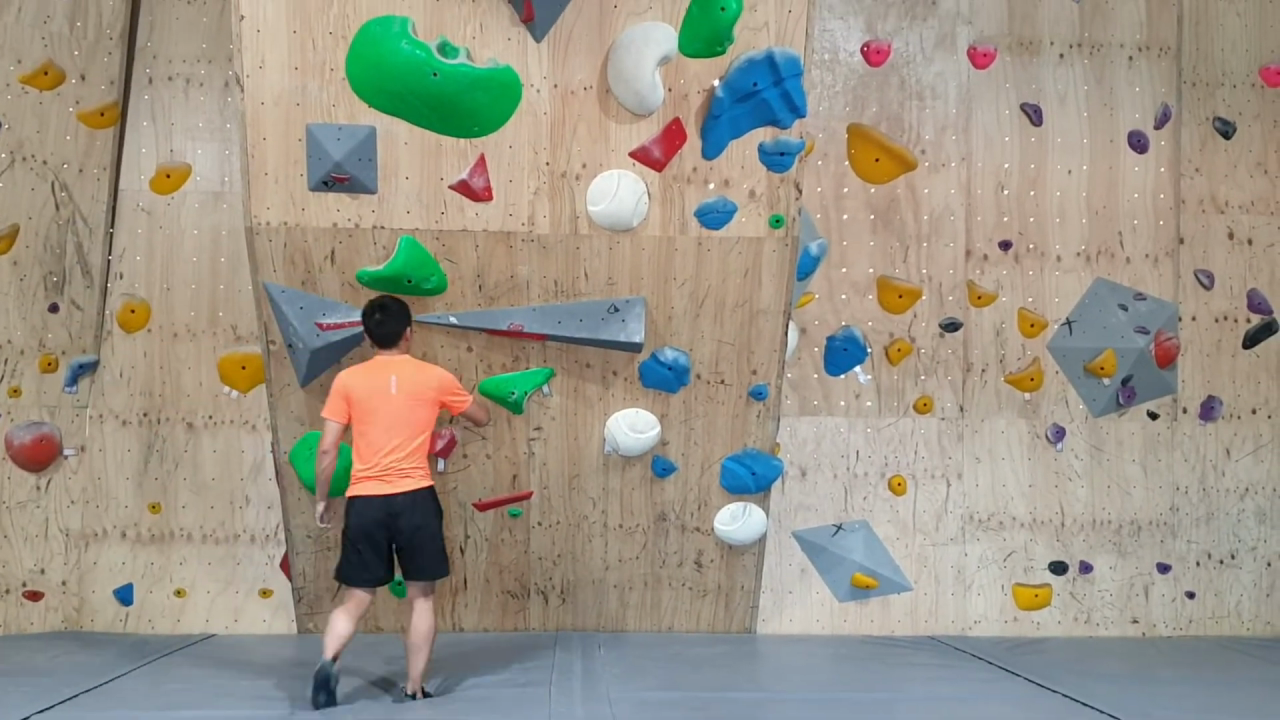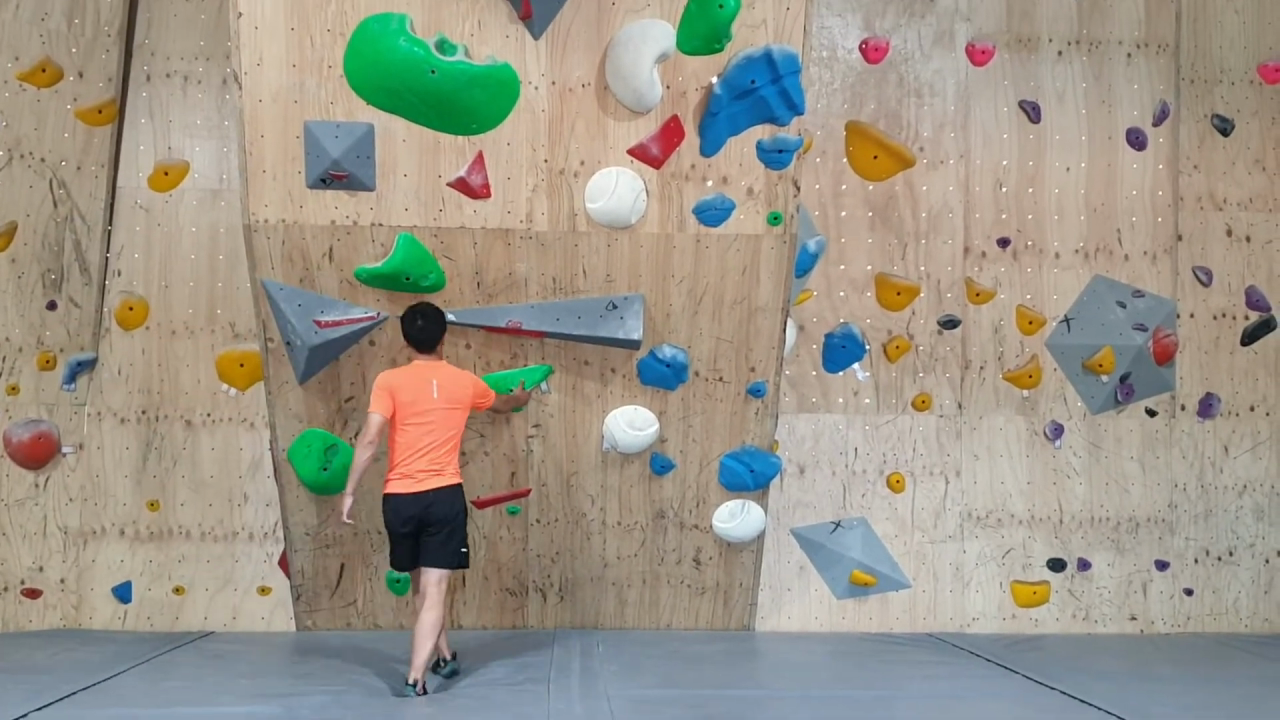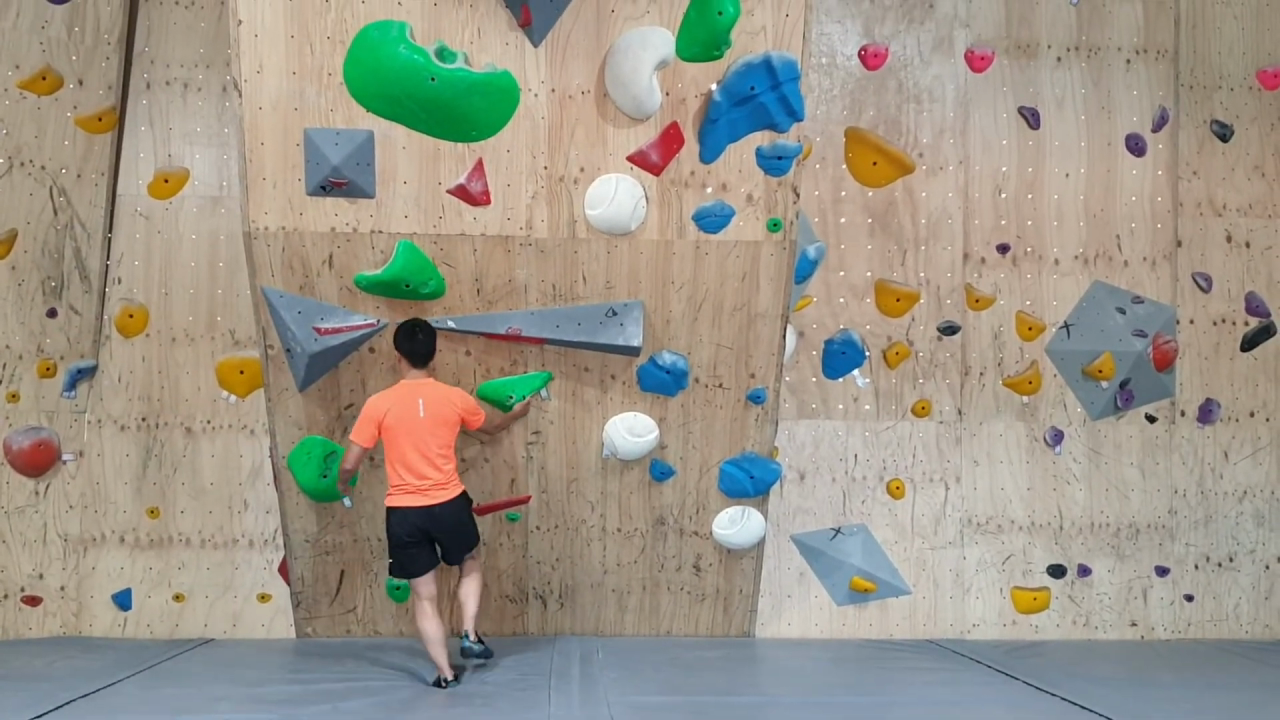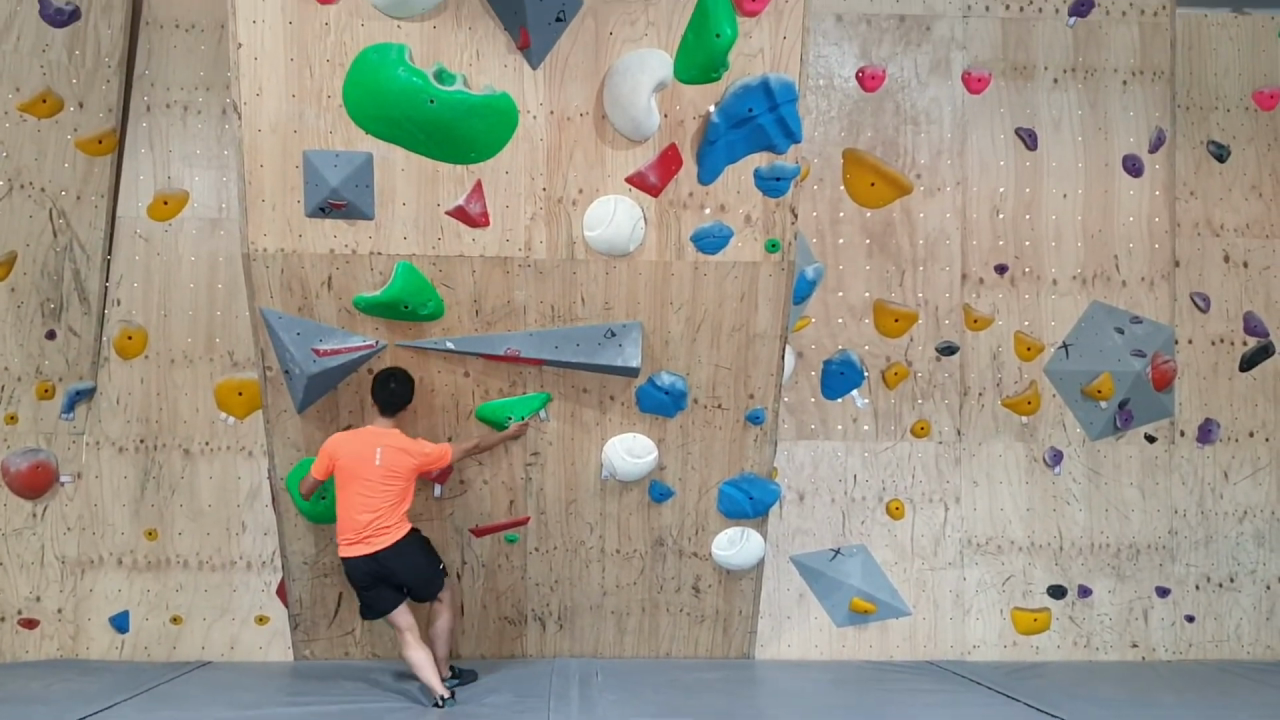
dt=0.5s
person 1, frame 1
left shoulder: (347, 380)
right shoulder: (435, 378)
left elbow: (328, 449)
right elbow: (480, 417)
left wrist: (321, 499)
right wrist: (485, 406)
left hip: (364, 502)
right hip: (415, 500)
left knee: (353, 600)
right knee: (421, 598)
left ankle: (328, 661)
right ankle: (414, 688)
person 1, frame 2
left shoulder: (390, 381)
right shoulder: (466, 382)
left elbow: (370, 439)
right elbow: (500, 404)
left wrist: (349, 492)
right wrist: (520, 399)
left hip: (399, 498)
right hip: (445, 496)
left knee: (421, 583)
right knee: (434, 592)
left ankle: (442, 655)
right ankle: (415, 679)
person 1, frame 3
left shoulder: (378, 404)
right shoulder: (455, 398)
left elbow: (349, 465)
right elbow: (491, 425)
left wrist: (344, 484)
right wrist: (516, 413)
left hip: (402, 513)
right hip: (448, 504)
left knee: (424, 596)
right knee: (471, 562)
left ankle: (446, 674)
right ankle: (470, 635)
person 1, frame 4
left shoulder: (337, 444)
right shoulder: (416, 451)
left elbow: (305, 491)
right elbow: (469, 448)
left wrist: (314, 484)
right wrist: (507, 435)
left hip: (355, 560)
right hip: (400, 546)
left knee: (405, 629)
right knee: (444, 595)
left ankle: (441, 693)
right ankle: (445, 674)
